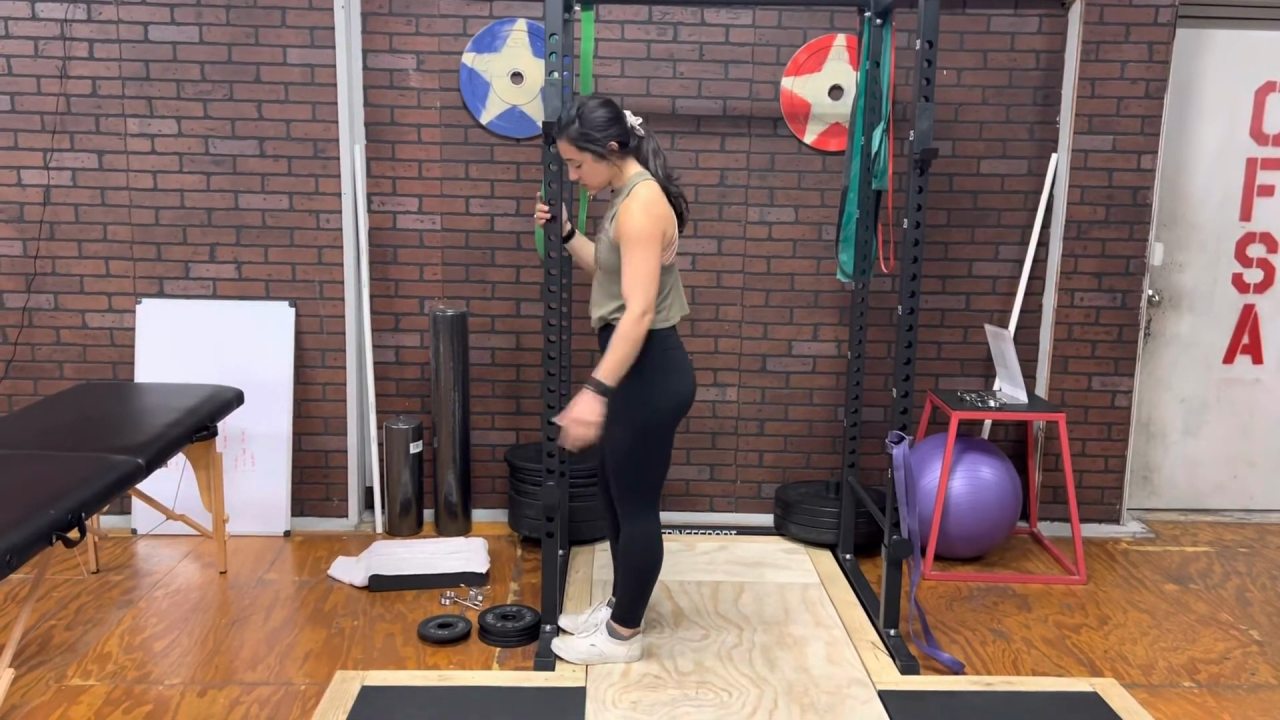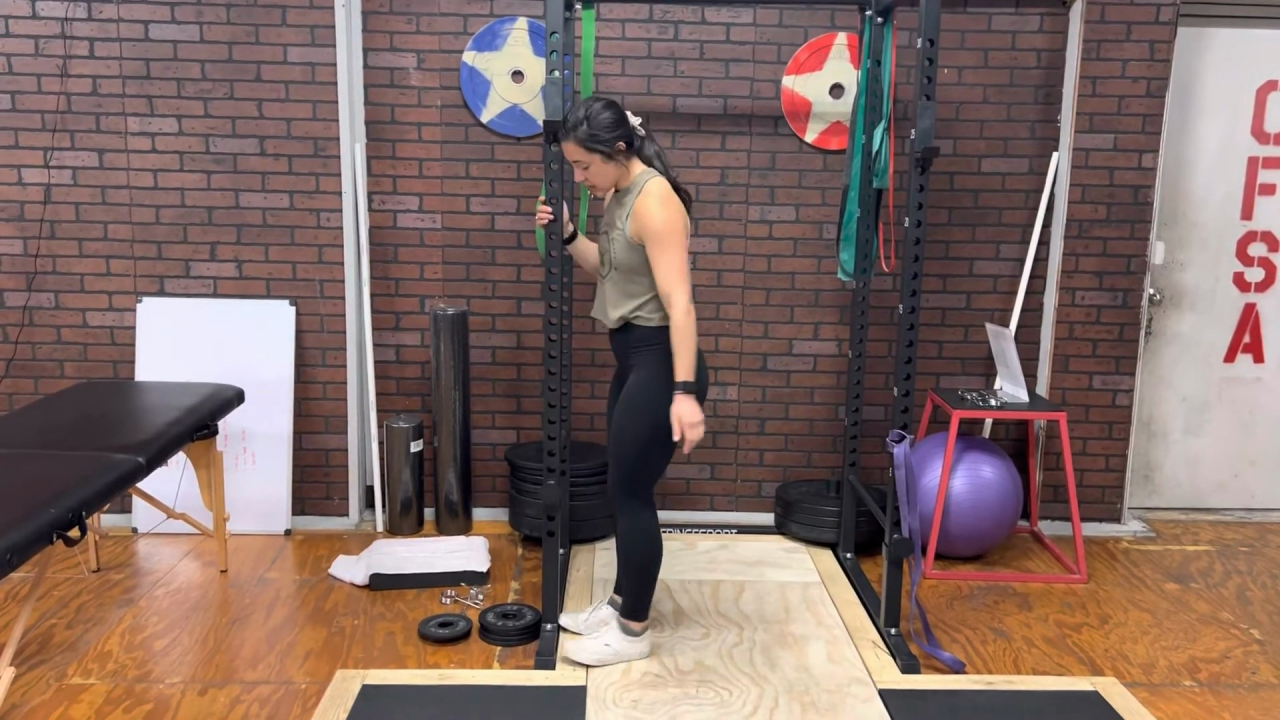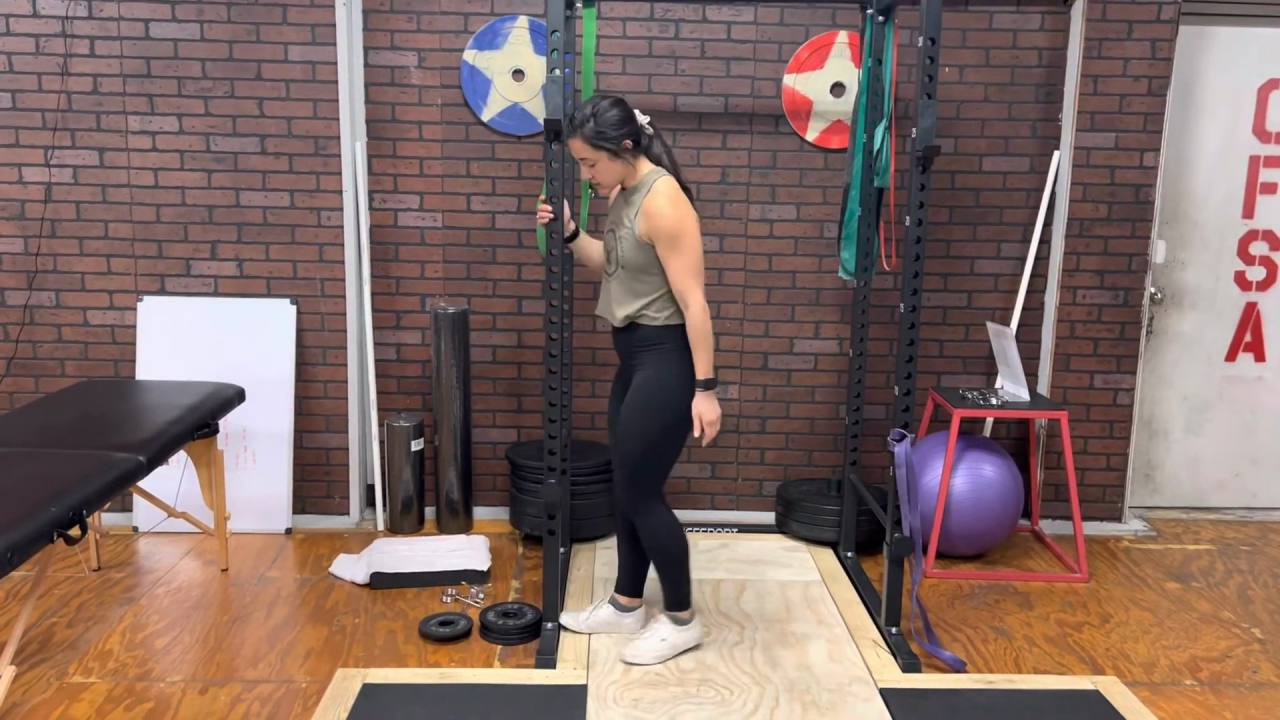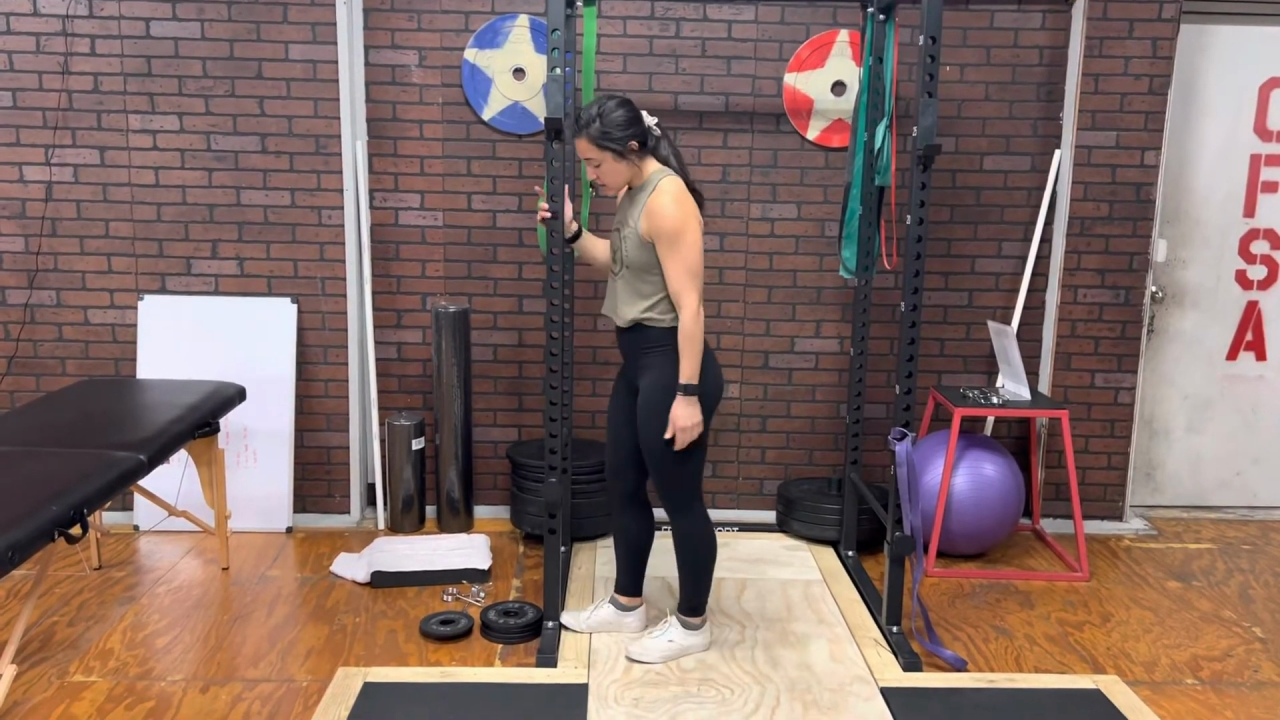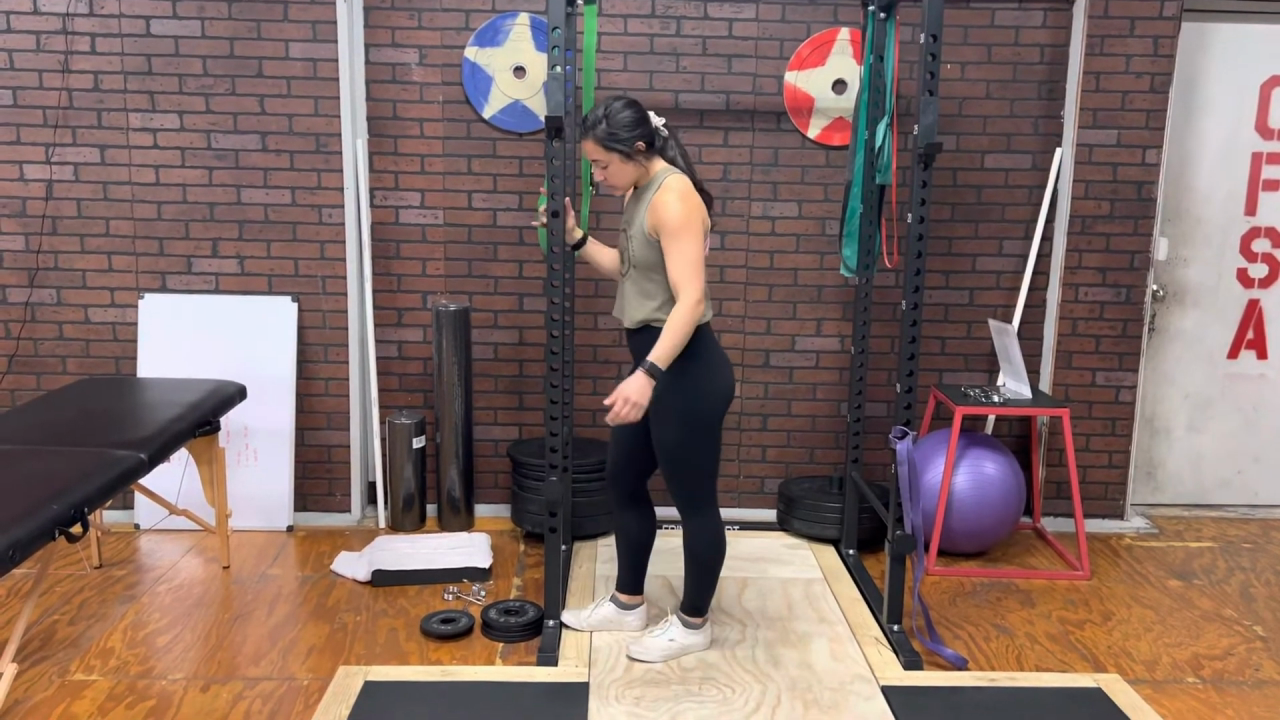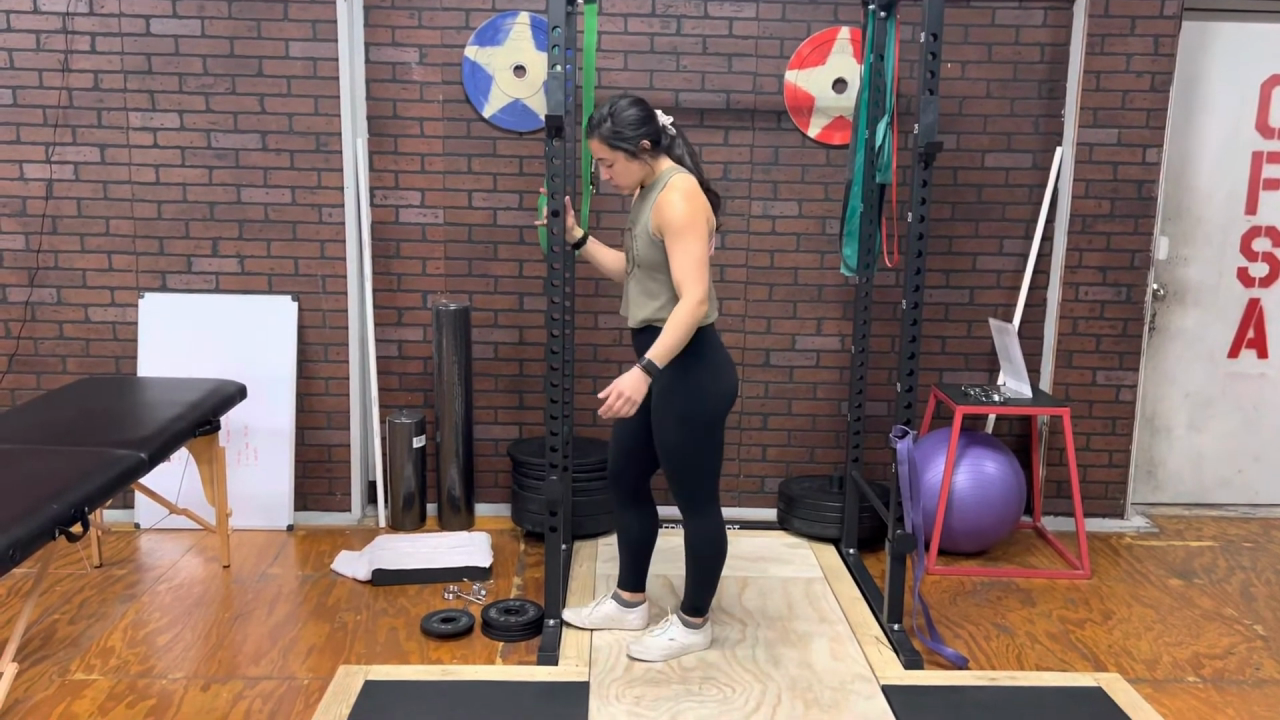
dt=0.2s
person 1, frame 1
left shoulder: (639, 206)
right shoulder: (626, 196)
left elbow: (638, 312)
left wrist: (596, 391)
right wrist: (567, 234)
left hip: (651, 371)
right hip: (635, 369)
left knee: (635, 505)
right knee: (616, 494)
left ankle: (623, 634)
right ankle: (621, 605)
person 1, frame 2
left shoulder: (654, 202)
right shoulder: (619, 195)
left elbow: (679, 303)
left wrist: (684, 392)
right wrist: (567, 234)
left hip: (658, 359)
right hip: (633, 357)
left knee: (630, 495)
right knee: (625, 491)
left ankle: (632, 630)
right ankle: (624, 603)
person 1, frame 3
left shoulder: (663, 201)
right shoulder: (624, 193)
left elbow: (694, 302)
left wrist: (704, 388)
right wrist: (569, 232)
left hip: (666, 360)
right hip: (634, 357)
left knee: (640, 494)
right knee: (630, 490)
left ankle: (680, 619)
right ankle: (626, 603)
person 1, frame 4
left shoulder: (668, 200)
right shoulder: (631, 192)
left elbow: (690, 305)
left wrist: (689, 393)
right wrist: (571, 231)
left hip: (671, 364)
right hip: (638, 361)
left knee: (681, 500)
right knee: (622, 488)
left ankle: (692, 622)
right ankle: (627, 604)
person 1, frame 5
left shoulder: (674, 197)
right shoulder: (640, 192)
left elbow: (690, 300)
left wrist: (647, 376)
right wrist: (576, 238)
left hip: (685, 369)
right hip: (655, 360)
left knee: (694, 501)
right knee: (622, 483)
left ankle: (693, 622)
right ankle: (627, 602)
person 1, frame 6
left shoulder: (680, 196)
right shoulder: (649, 191)
left elbow: (693, 300)
left wrist: (643, 371)
right wrist: (577, 238)
left hip: (691, 370)
right hip: (660, 365)
left knee: (696, 501)
right knee: (623, 479)
left ankle: (693, 622)
right ankle: (629, 600)
